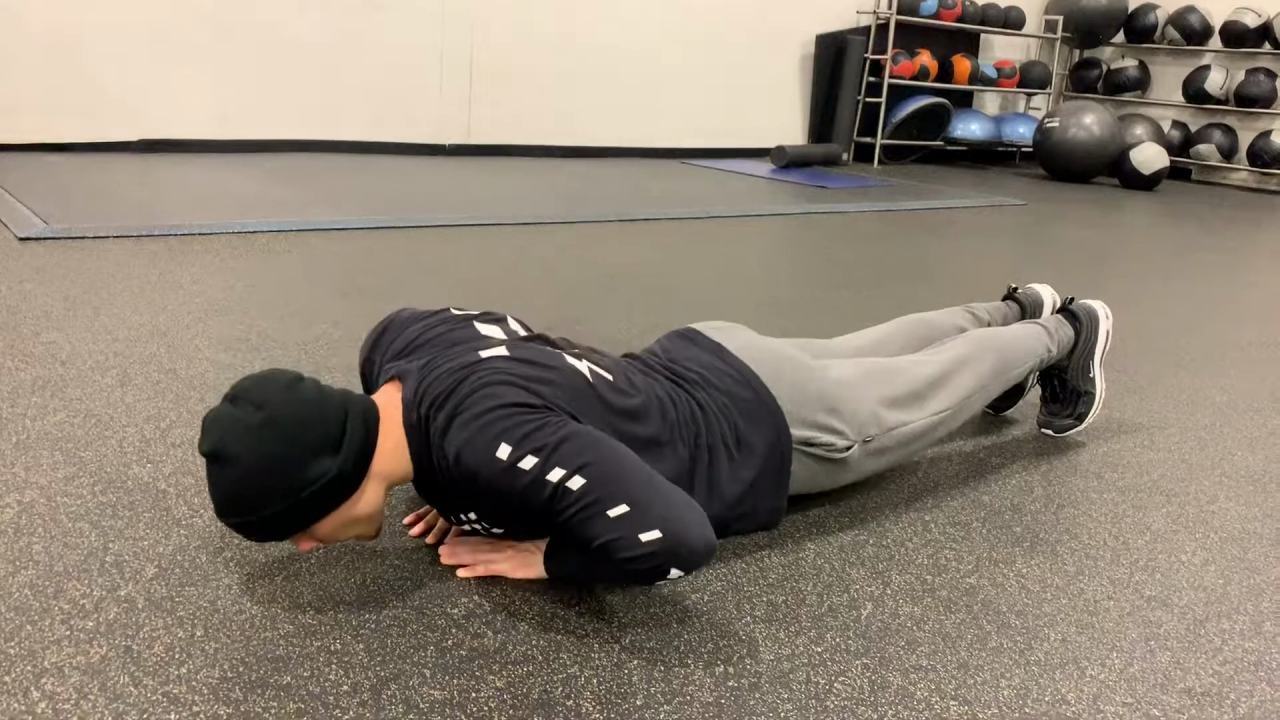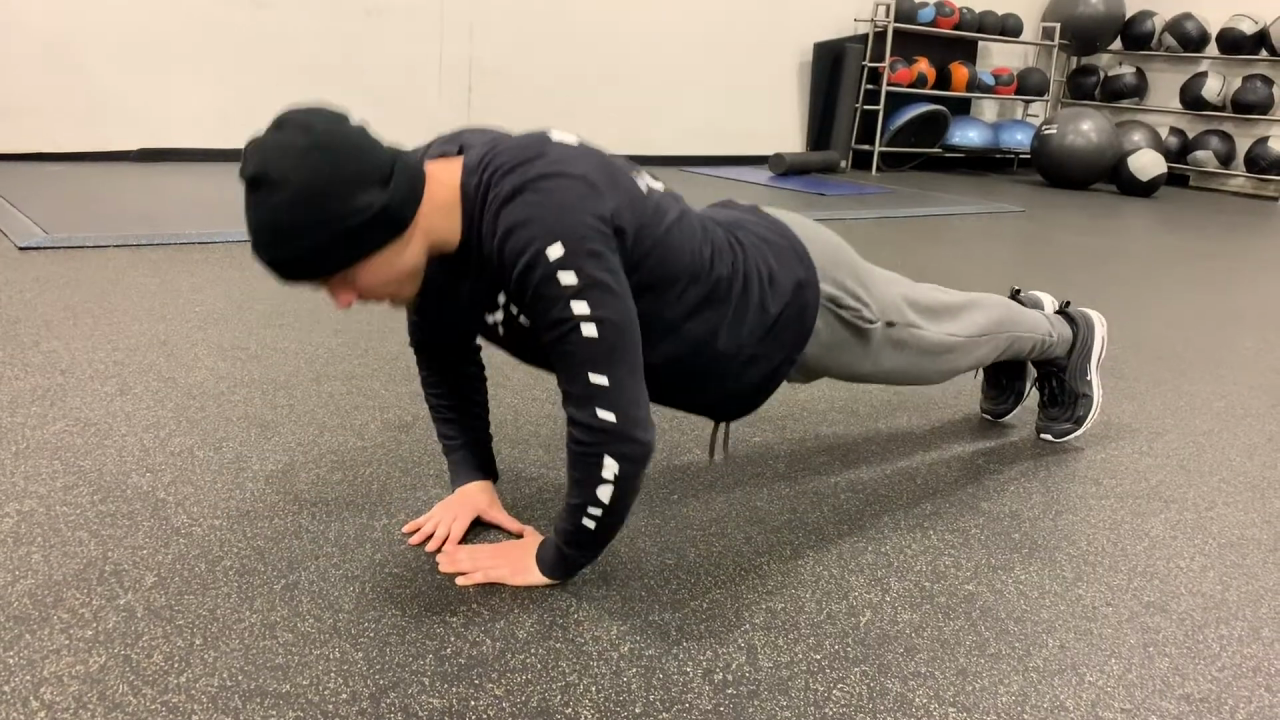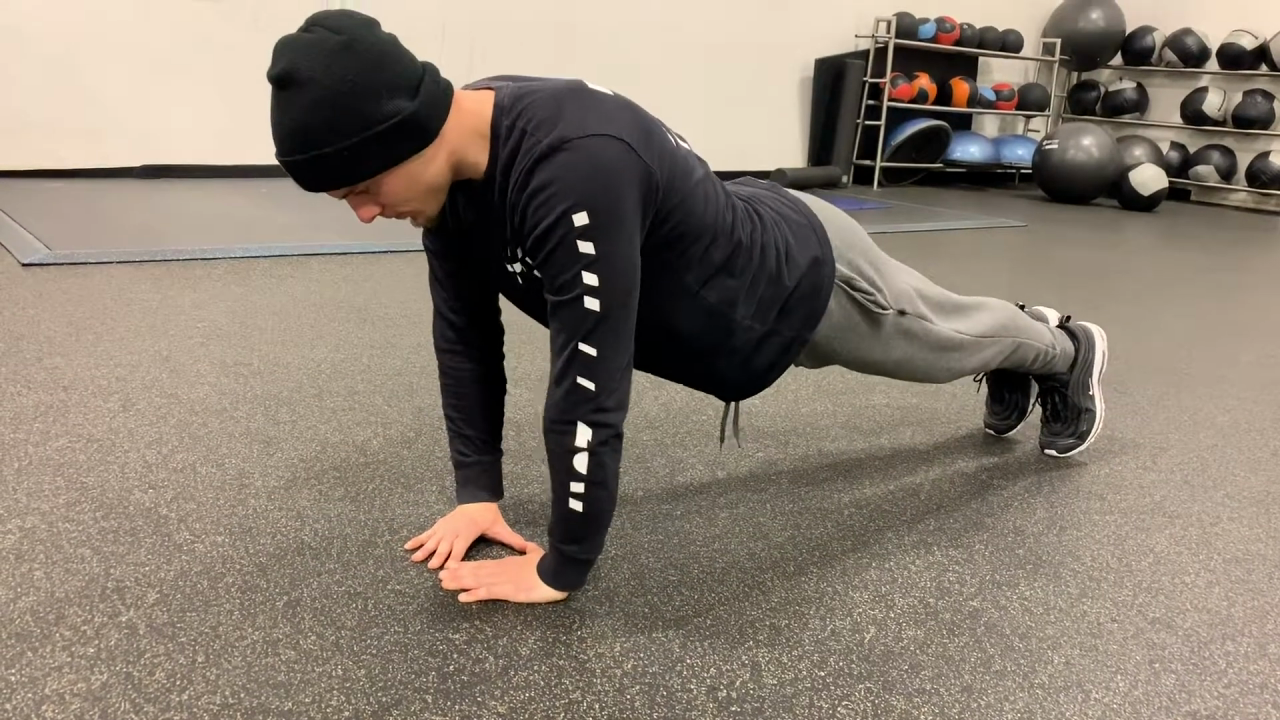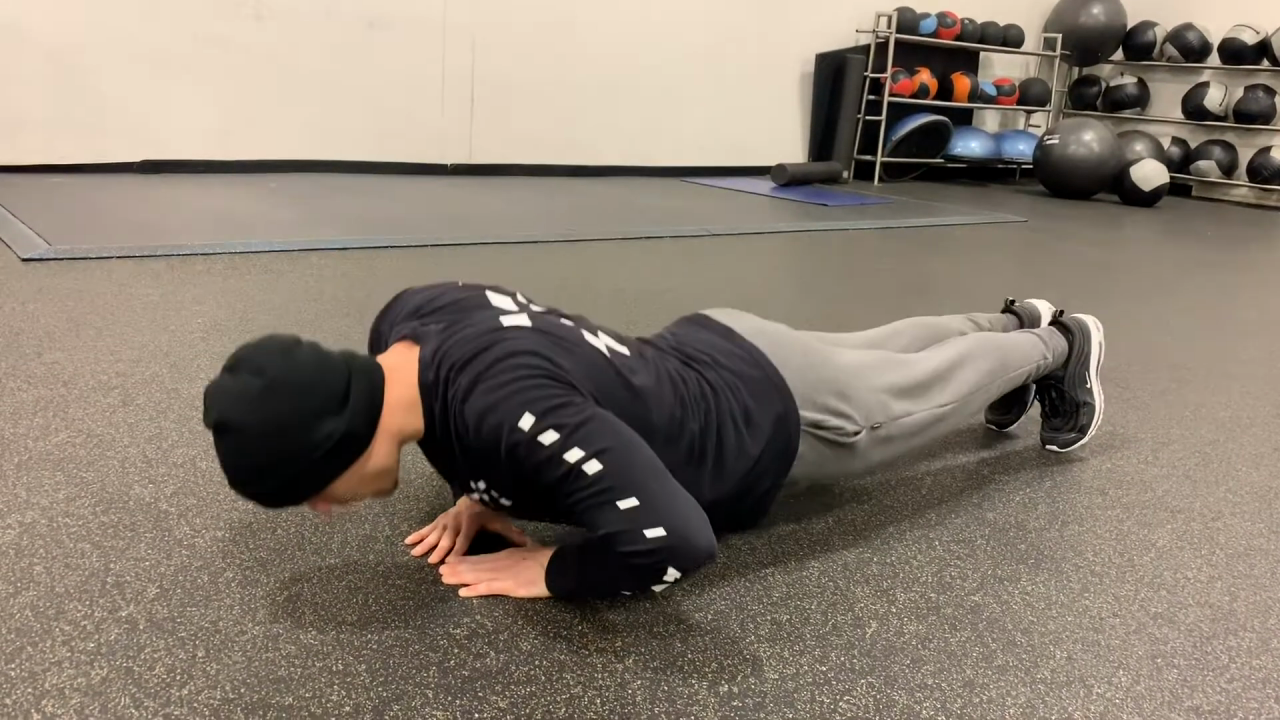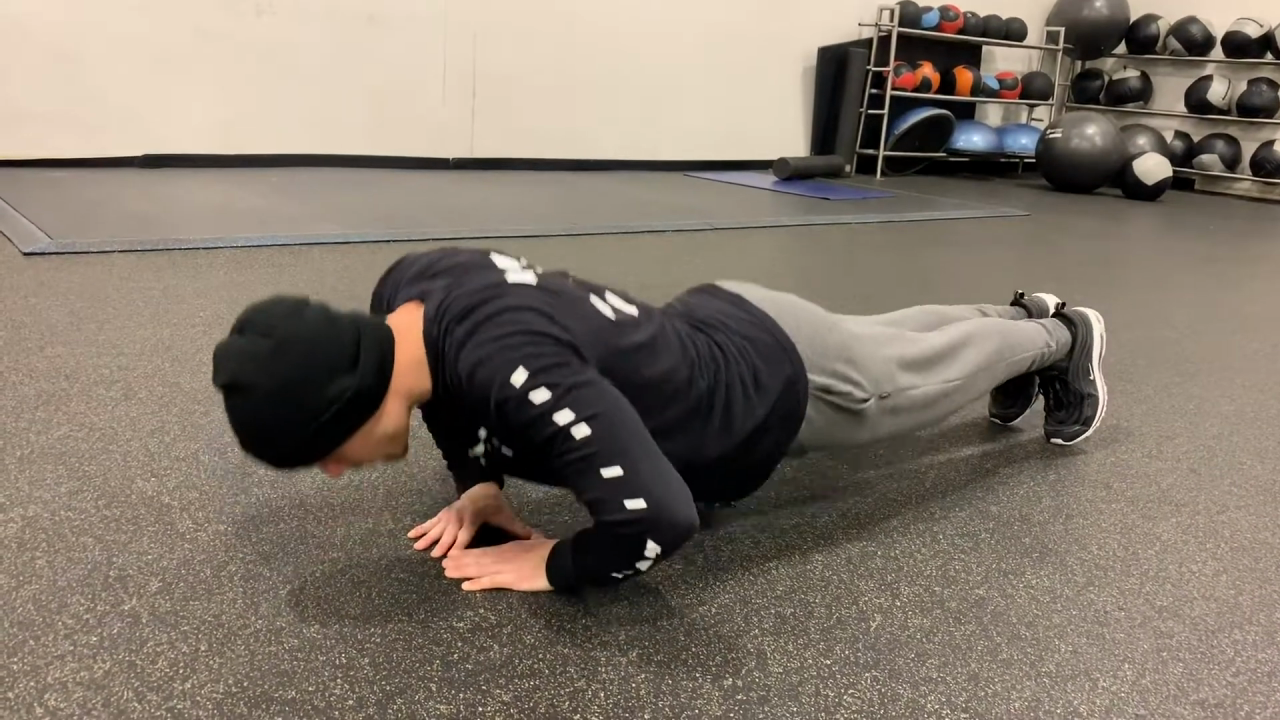
dt=0.7s
person 1, frame 1
left shoulder: (490, 437)
right shoulder: (391, 349)
left elbow: (678, 535)
left wrist: (545, 554)
left hip: (763, 431)
right hip: (698, 365)
left knee: (917, 395)
right knee: (861, 352)
left ankle: (1065, 333)
right ankle: (1012, 310)
person 1, frame 2
left shoulder: (545, 233)
right shoulder: (426, 189)
left elbow: (618, 432)
right elbow: (444, 338)
left wrist: (552, 561)
right wrist: (472, 477)
left hip: (792, 297)
right hip: (729, 260)
left knee: (937, 337)
right knee: (930, 326)
left ankle: (1060, 335)
right ankle: (1021, 316)
person 1, frame 3
left shoulder: (575, 170)
right shoulder: (454, 155)
left elbow: (591, 388)
right elbow: (466, 333)
left wrist: (560, 568)
right wrist: (478, 493)
left hip: (802, 278)
right hip: (738, 252)
left knee: (946, 337)
left ankle: (1063, 352)
right ankle: (1024, 340)
person 1, frame 4
left shoulder: (509, 407)
right shoulder: (399, 332)
left elbow: (675, 538)
left wrist: (549, 572)
right wrist: (475, 493)
left hip: (772, 412)
right hip: (705, 354)
left knee: (921, 388)
right knee: (888, 355)
left ankle: (1057, 349)
right ankle: (1011, 324)
person 1, frame 5
left shoulder: (512, 362)
right shoulder: (403, 301)
left elbow: (660, 513)
left wrist: (554, 566)
right wrist: (479, 485)
left hip: (779, 381)
right hip: (714, 329)
left knee: (922, 375)
right knee: (890, 337)
left ankle: (1061, 340)
right ankle: (1017, 316)
